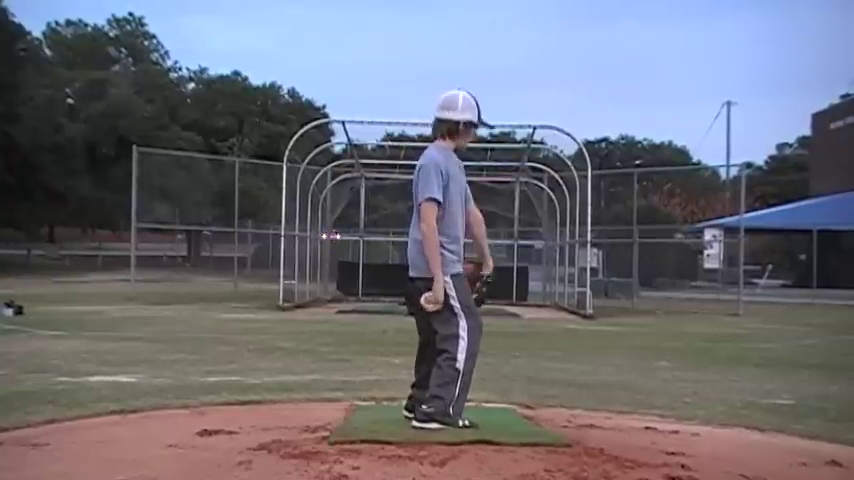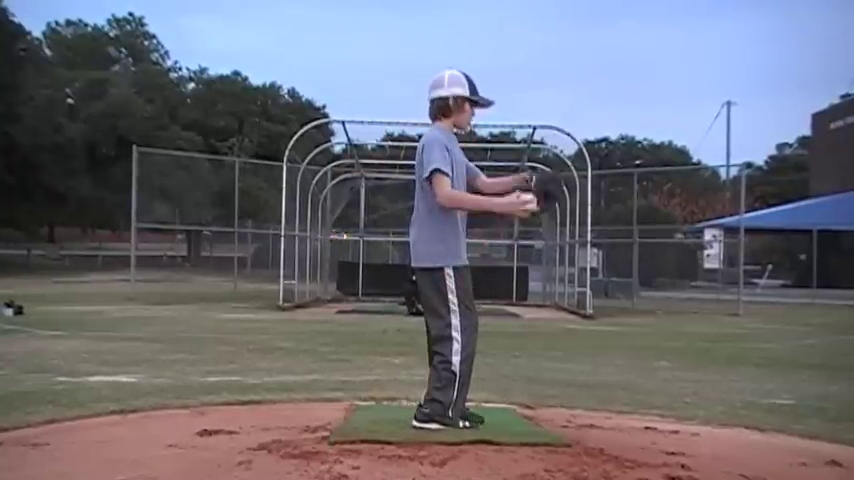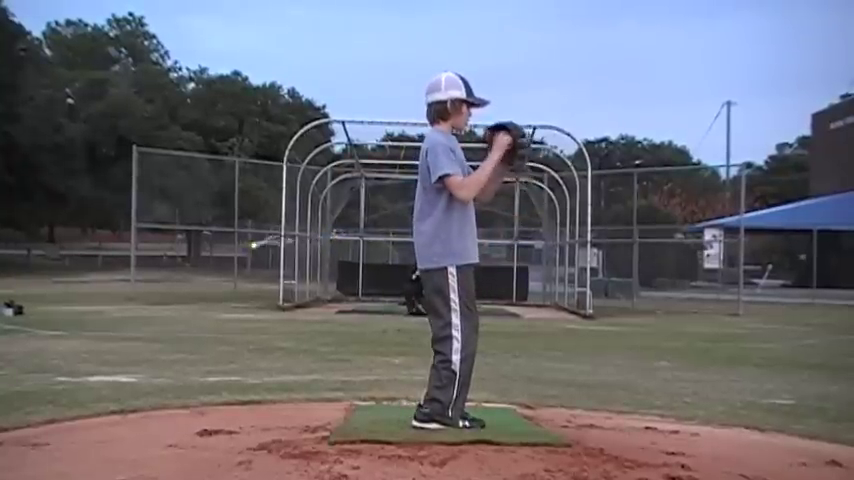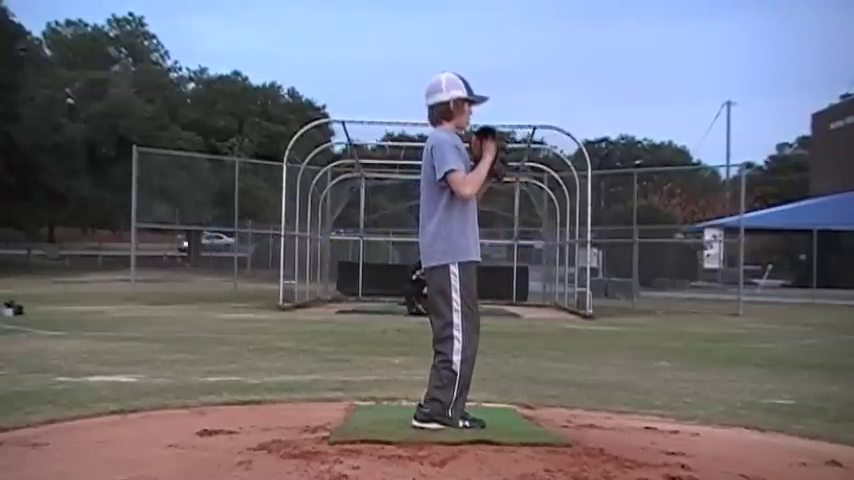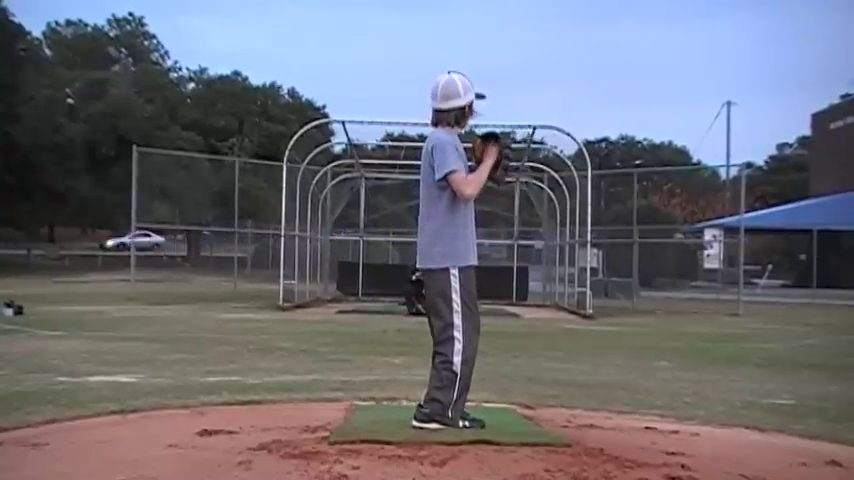
dt=0.5s
person 1, frame 1
left shoulder: (454, 164)
right shoulder: (433, 161)
left elbow: (472, 212)
right elbow: (427, 224)
left wrist: (486, 258)
right wrist: (438, 279)
left hip: (442, 267)
right hip: (438, 267)
left knee: (438, 333)
right knee: (463, 330)
left ankle: (420, 401)
right ankle: (439, 410)
person 1, frame 2
left shoulder: (450, 145)
right shoulder: (435, 140)
left elbow: (484, 184)
right elbow: (444, 195)
left wrist: (519, 181)
right wrist: (502, 205)
left hip: (440, 254)
right hip: (441, 255)
left knee: (447, 330)
right knee: (458, 329)
left ankle: (440, 404)
right ankle: (438, 410)
person 1, frame 3
left shoulder: (448, 144)
right shoulder: (437, 143)
left elbow: (482, 194)
right elbow: (464, 191)
left wrist: (504, 161)
right wrist: (494, 153)
left hip: (449, 254)
right hip: (447, 256)
left knee: (454, 333)
right knee: (458, 332)
left ankle: (439, 407)
right ankle: (438, 409)
person 1, frame 4
left shoulder: (447, 142)
right shoulder: (443, 141)
left elbow: (470, 192)
right elbow: (465, 189)
left wrist: (487, 163)
right wrist: (487, 157)
left hip: (449, 253)
right hip: (451, 255)
left knee: (455, 333)
right knee: (459, 333)
left ankle: (439, 407)
right ankle: (439, 409)
person 1, frame 5
left shoulder: (444, 141)
right shoulder: (443, 142)
left elbow: (464, 190)
right elbow: (466, 189)
left wrist: (486, 164)
right wrist: (489, 159)
left hip: (444, 254)
right hip: (449, 257)
left knee: (451, 334)
right knee: (460, 333)
left ankle: (438, 408)
right ankle: (439, 410)
